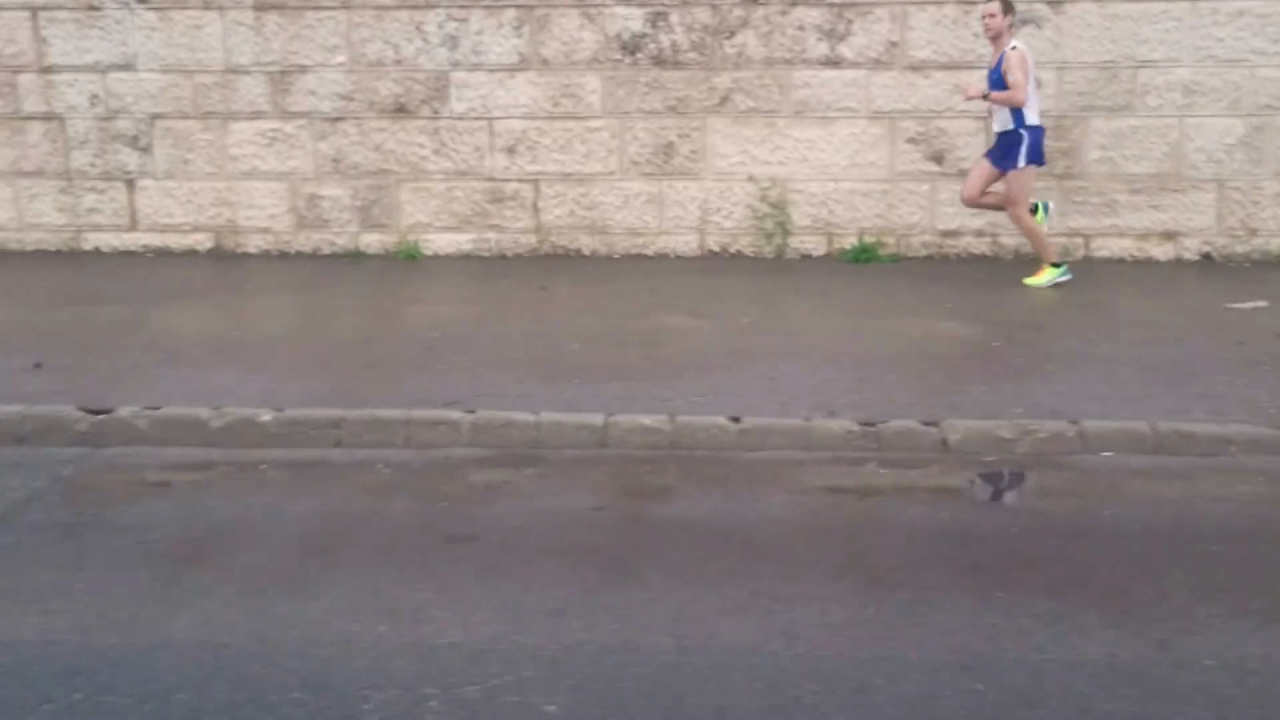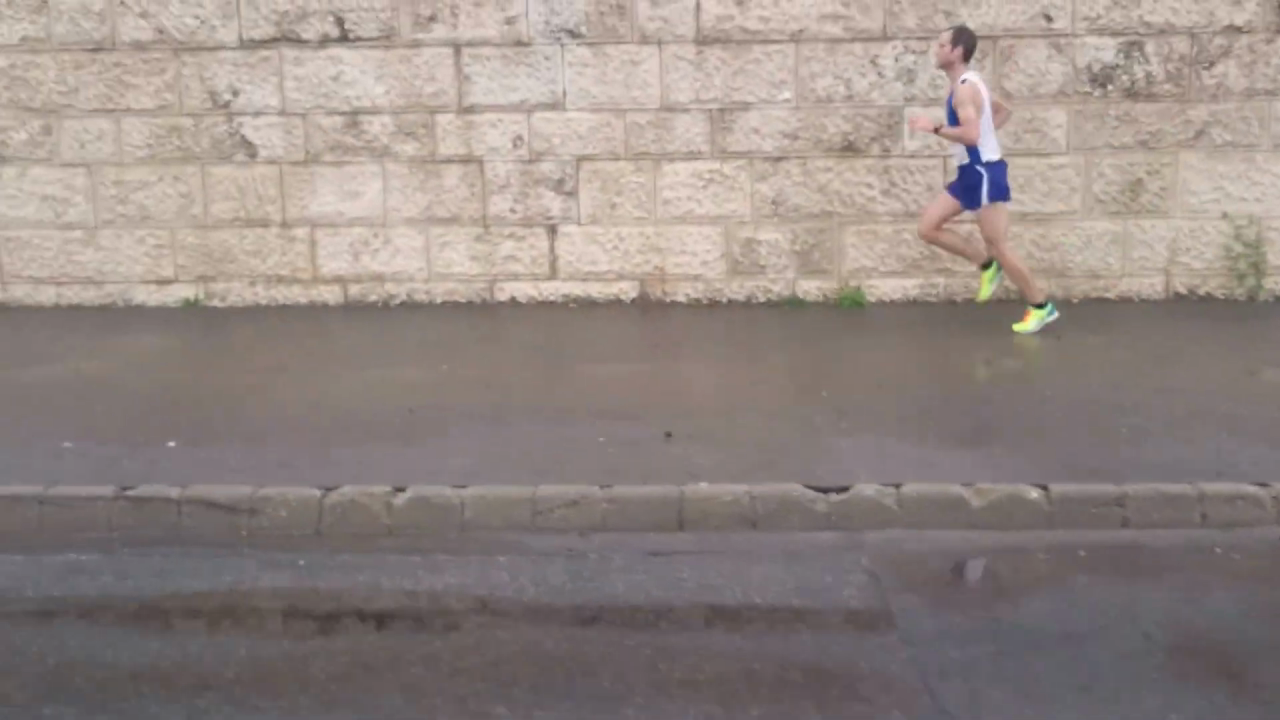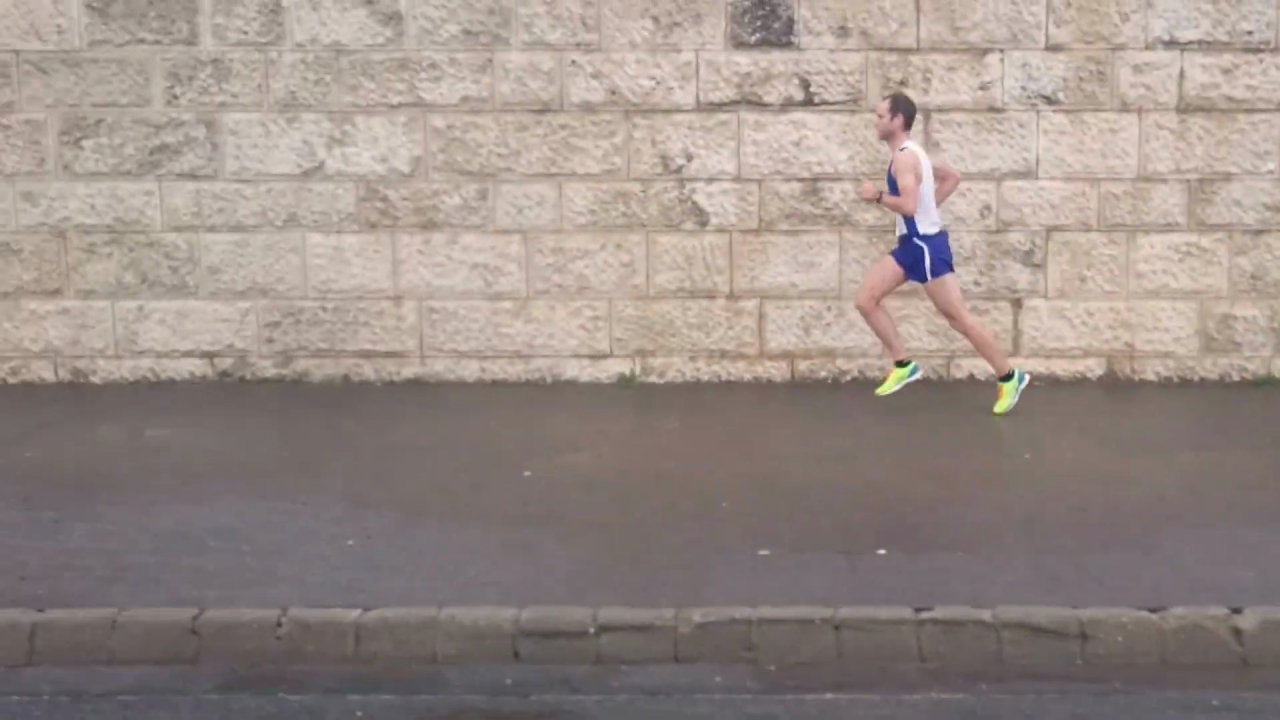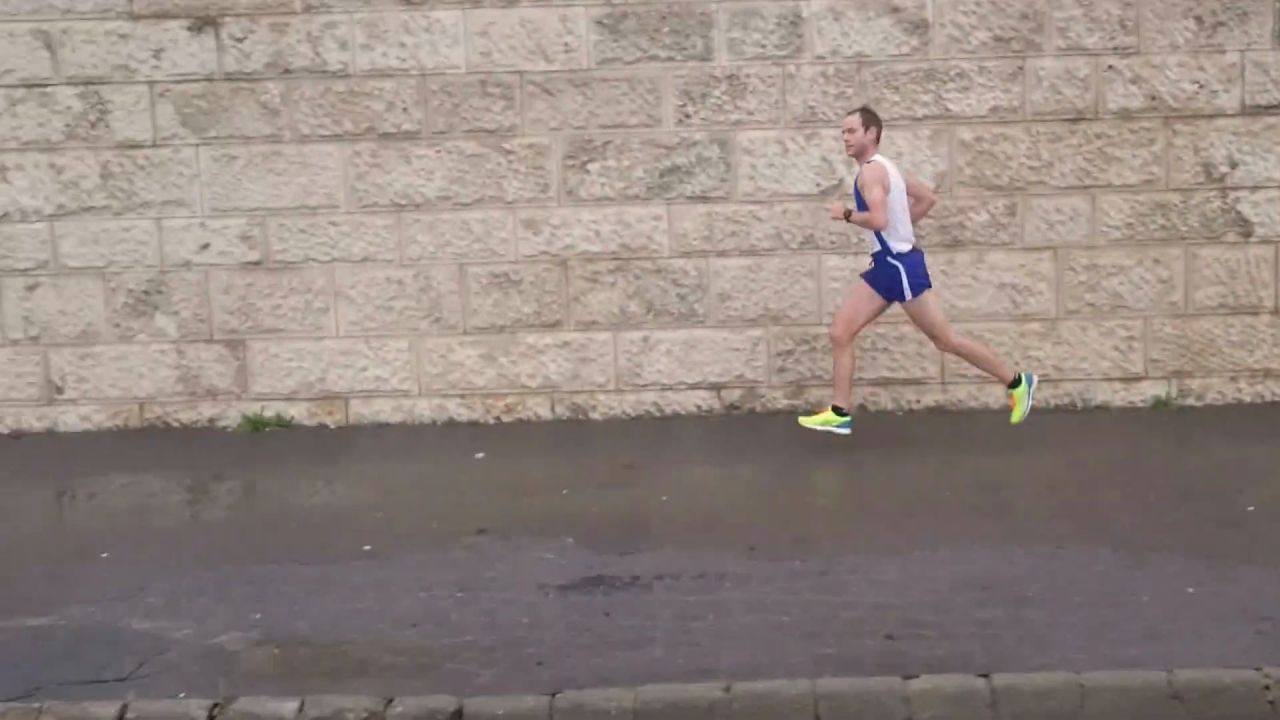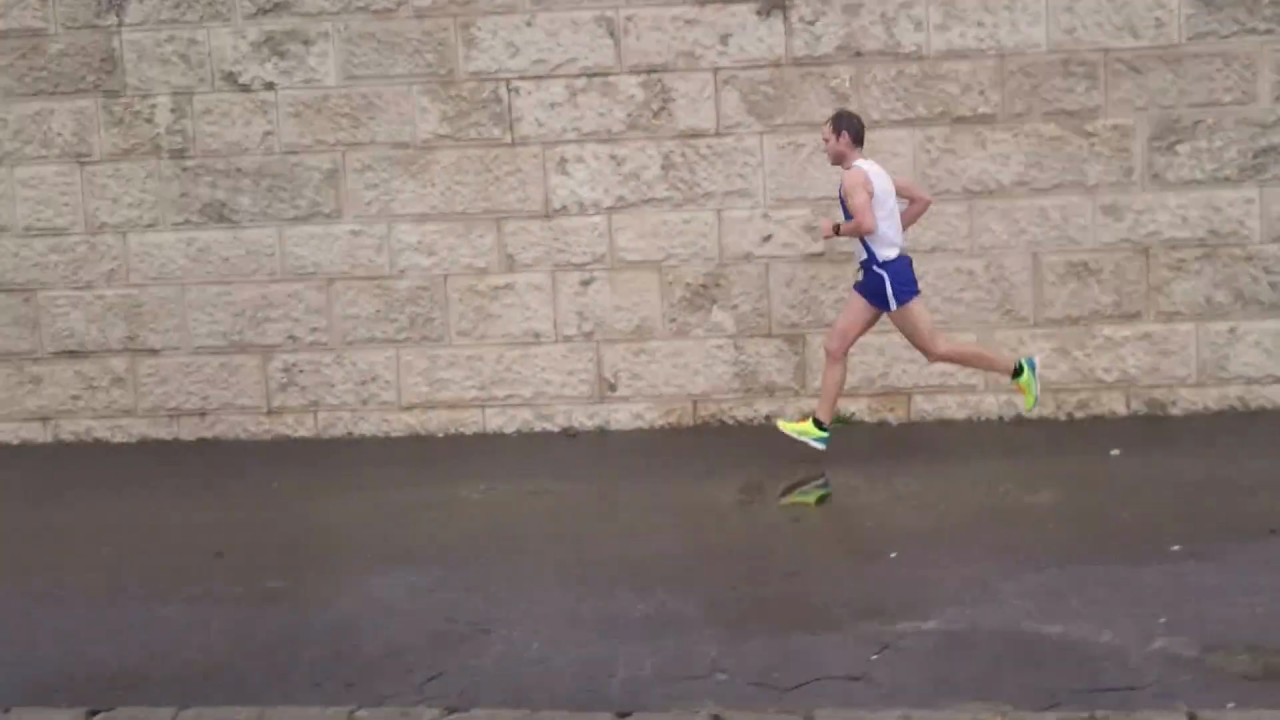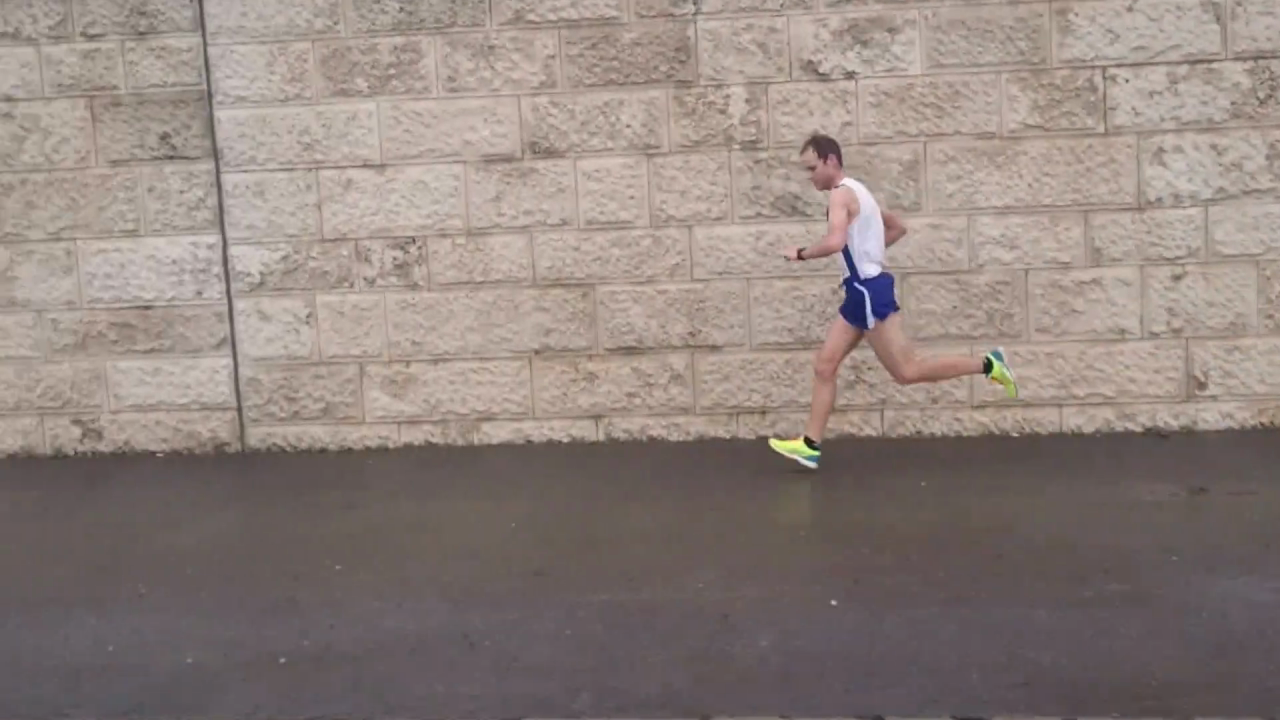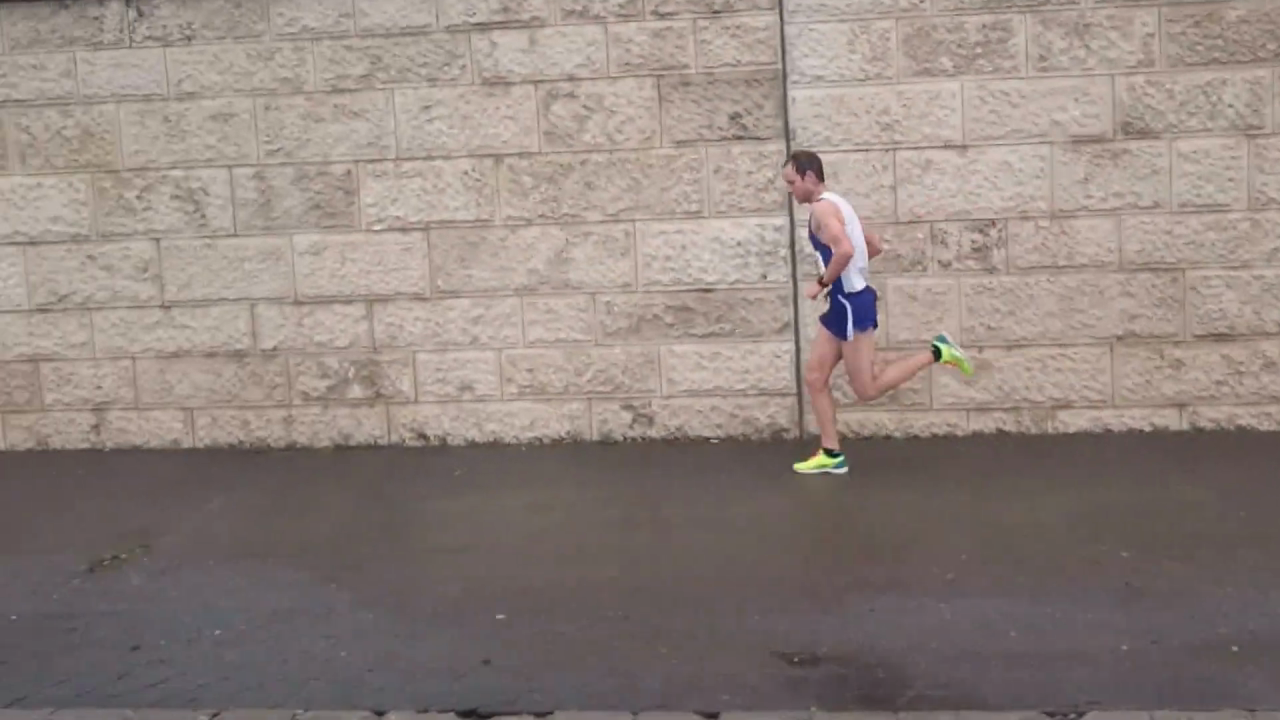
dt=0.7s
person 1, frame 1
left shoulder: (1014, 54)
right shoulder: (1001, 54)
left elbow: (1021, 97)
left wrist: (983, 95)
left hip: (1024, 139)
right hip: (1007, 140)
left knee: (1015, 211)
right knee: (969, 196)
left ankle: (1055, 265)
right ankle: (1032, 210)
person 1, frame 2
left shoulder: (966, 86)
right shoulder: (966, 83)
left elbow: (970, 134)
right elbow: (1004, 111)
left wrist: (933, 127)
left hip: (984, 175)
right hip: (971, 174)
left knee: (999, 248)
right knee: (925, 229)
left ankle: (1040, 306)
right ankle: (987, 265)
person 1, frame 3
left shoulder: (904, 156)
right shoulder: (910, 154)
left elbow: (908, 206)
right elbow: (953, 176)
left wrist: (876, 196)
left hip: (925, 247)
right hip: (912, 245)
left knee: (959, 317)
right knee: (864, 300)
left ankle: (1009, 377)
right ankle: (903, 365)
person 1, frame 4
left shoulder: (872, 169)
right shoulder: (880, 170)
left elbow: (879, 220)
right elbow: (928, 199)
left wrist: (845, 214)
left hip: (899, 268)
right hip: (884, 266)
left knee: (946, 341)
right knee: (839, 332)
left ankle: (1016, 382)
right ankle: (840, 414)
person 1, frame 5
left shoulder: (852, 175)
right shoulder: (873, 172)
left elbow: (864, 223)
right elbow: (924, 199)
left wrist: (836, 229)
left hip: (888, 274)
right hip: (879, 271)
left knee: (934, 349)
right knee: (834, 345)
left ankle: (1018, 370)
right ankle: (819, 427)
person 1, frame 6
left shoulder: (841, 193)
right shoulder: (856, 192)
left elbow: (834, 243)
right elbow: (899, 227)
left wrist: (800, 253)
left hip: (868, 291)
right hip: (861, 291)
left knee: (905, 372)
right knee: (824, 367)
left ankle: (987, 365)
right ankle: (811, 446)
person 1, frame 7
left shoulder: (822, 209)
right shoulder: (837, 206)
left elbow: (845, 251)
right elbow: (876, 248)
left wrist: (822, 282)
left hip: (852, 304)
right hip: (843, 303)
left knee: (868, 388)
right knee: (814, 380)
left ankle: (936, 351)
right ankle: (831, 453)
